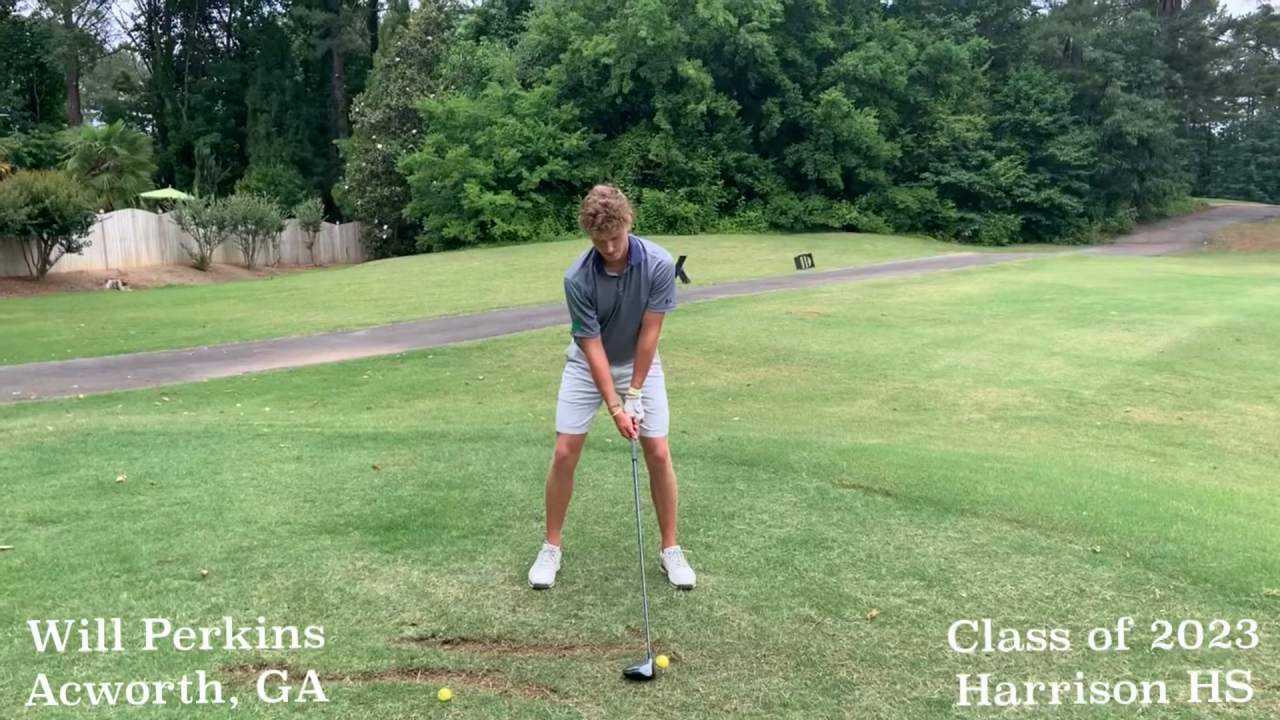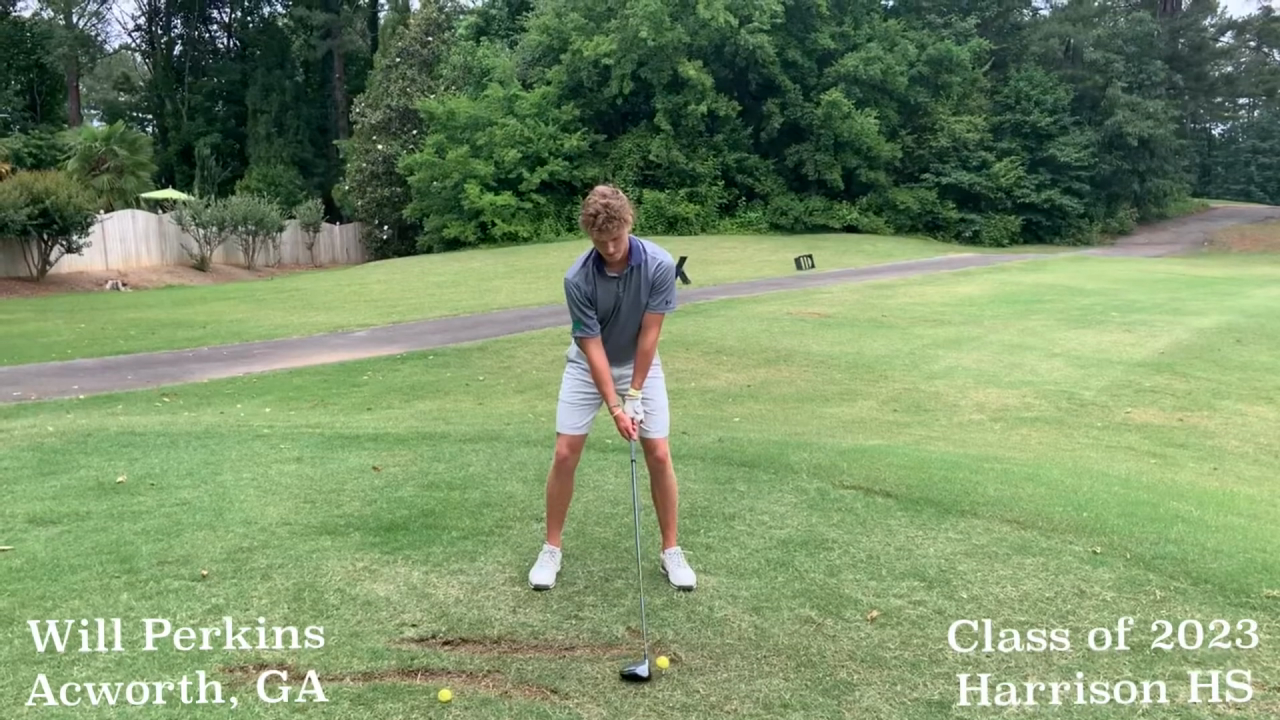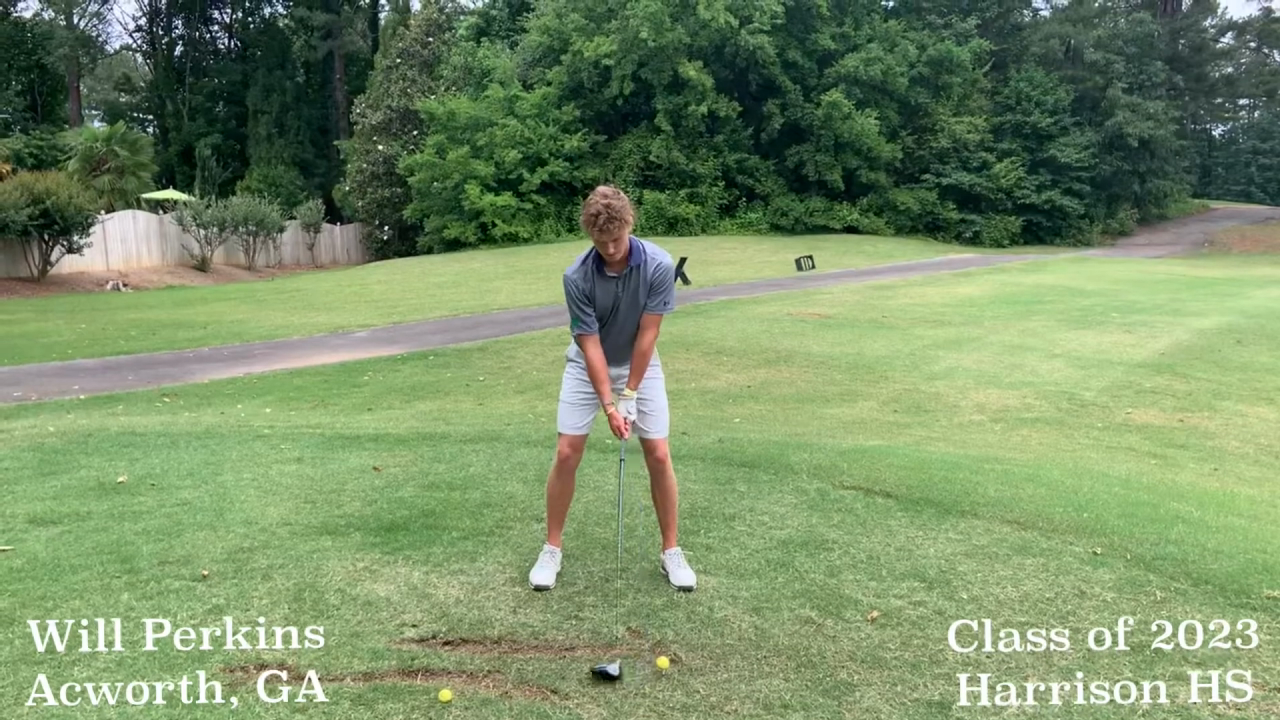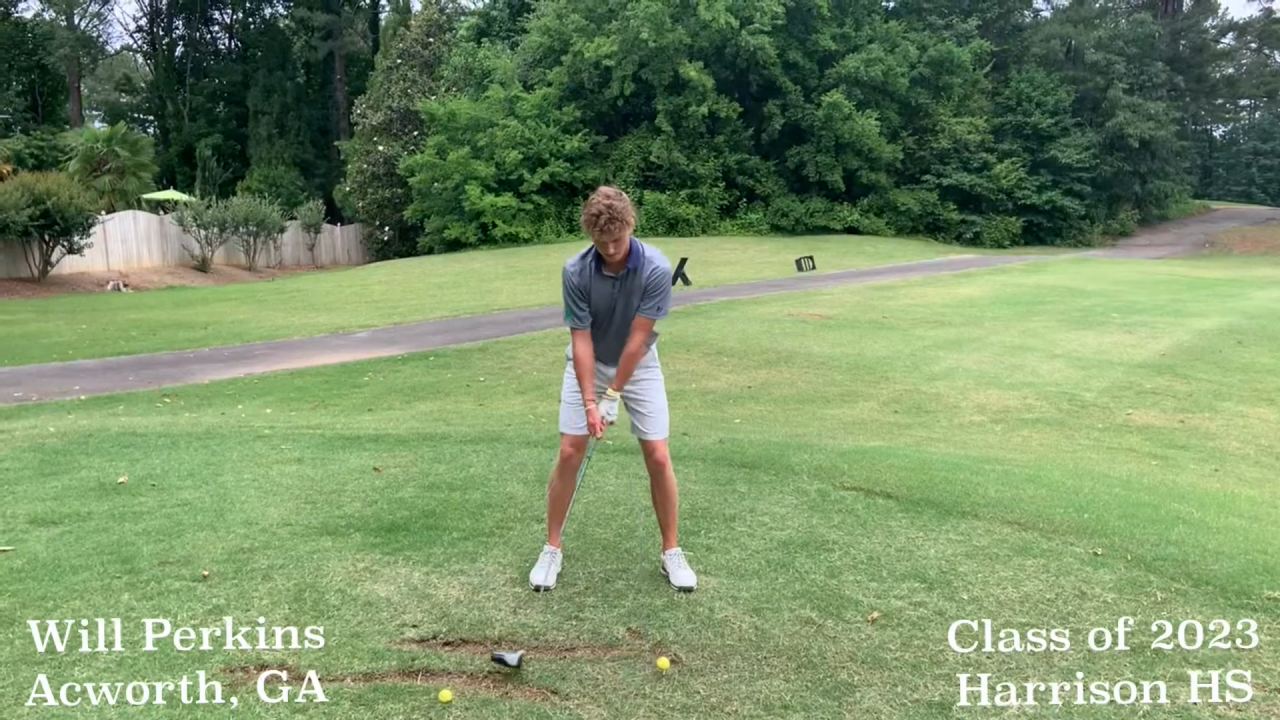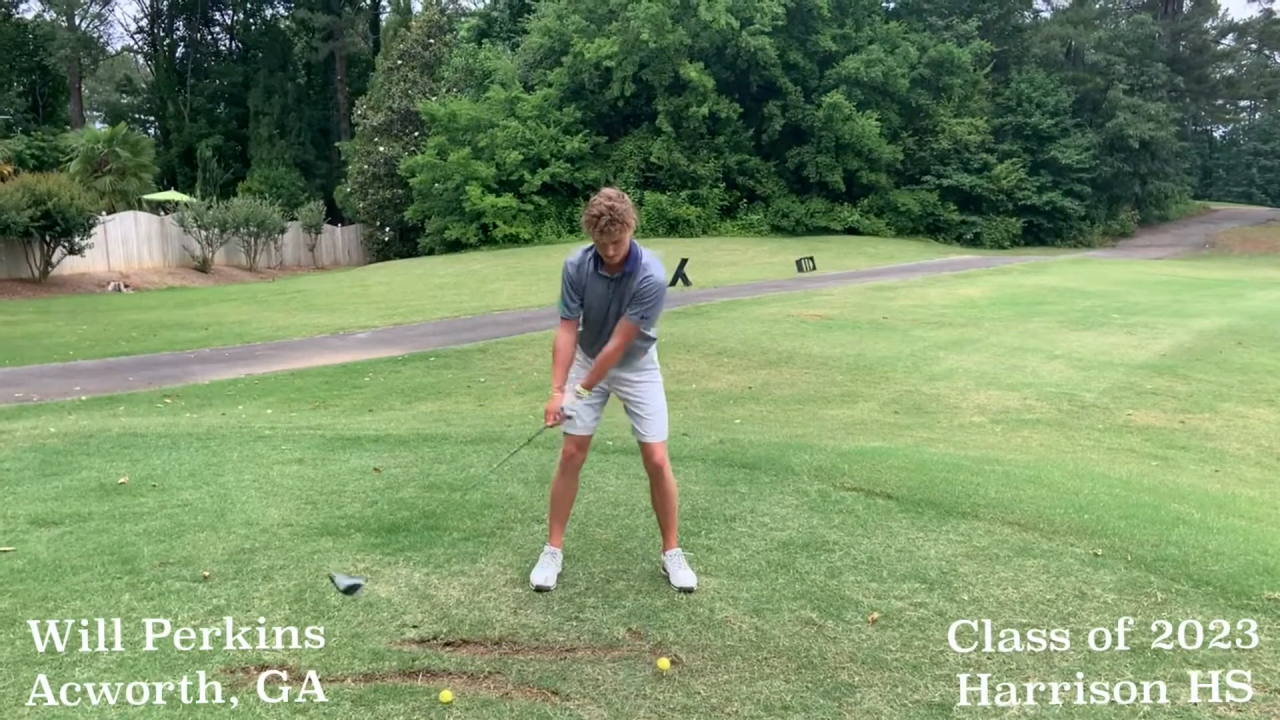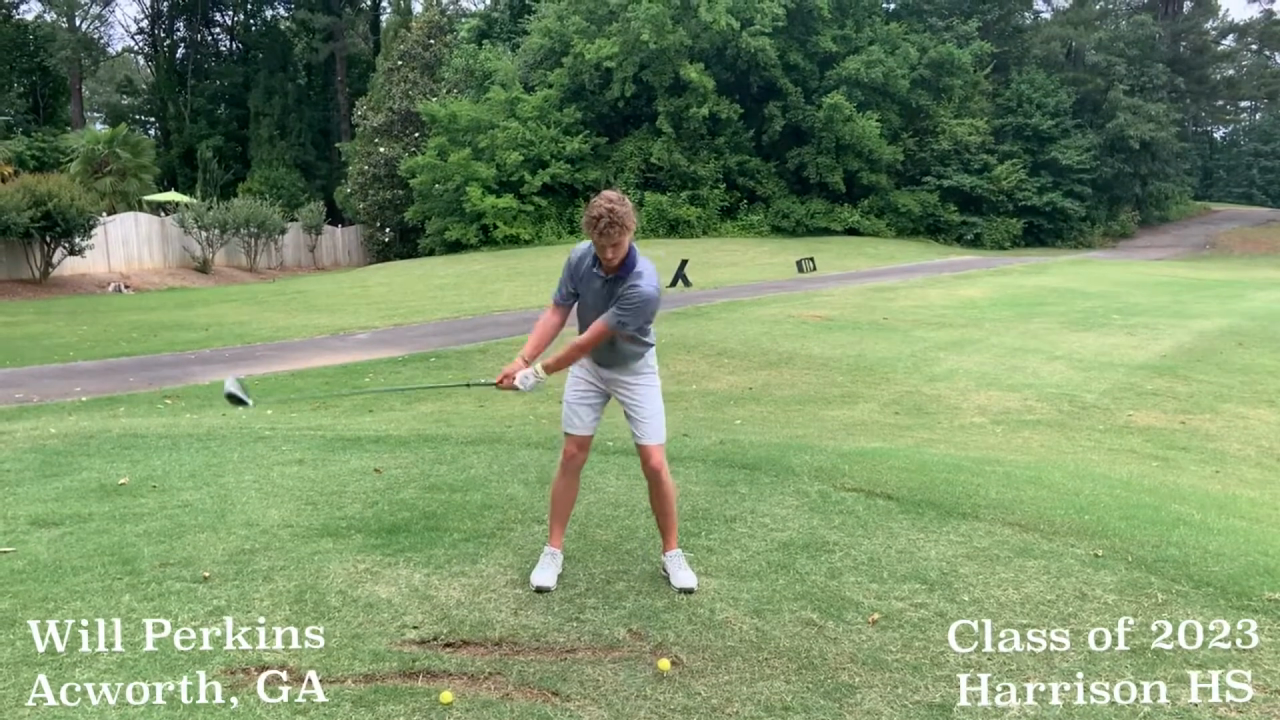
dt=0.1s
person 1, frame 1
left shoulder: (659, 264)
right shoulder: (577, 278)
left elbow: (649, 333)
right elbow: (592, 345)
left wrist: (634, 393)
right wrist: (614, 407)
left hip: (640, 365)
right hip: (587, 365)
left knee: (659, 456)
right knee: (564, 454)
left ankle: (670, 550)
right ankle: (551, 547)
person 1, frame 2
left shoulder: (659, 265)
right shoulder: (577, 278)
left elbow: (649, 333)
right elbow: (592, 345)
left wrist: (634, 394)
right wrist: (614, 406)
left hip: (641, 365)
right hip: (587, 365)
left knee: (659, 456)
right knee: (565, 455)
left ankle: (671, 551)
right ankle: (552, 548)
person 1, frame 3
left shoulder: (659, 266)
right shoulder: (577, 276)
left elbow: (646, 336)
right elbow: (590, 342)
left wrist: (629, 394)
right wrist: (608, 405)
left hip: (639, 365)
right hip: (588, 367)
left knee: (659, 457)
right knee: (567, 455)
left ankle: (671, 551)
right ankle: (552, 549)
person 1, frame 4
left shoulder: (656, 269)
right shoulder: (575, 271)
left elbow: (638, 337)
right elbow: (581, 339)
left wrist: (615, 394)
right wrist: (590, 401)
left hip: (638, 365)
right hip: (588, 364)
left knee: (658, 458)
right knee: (569, 454)
left ankle: (671, 552)
right ankle: (552, 549)
person 1, frame 5
left shoulder: (652, 278)
right shoulder: (576, 264)
left elbow: (619, 344)
right elbow: (566, 329)
left wrist: (581, 392)
right wrist: (557, 391)
left hip: (637, 367)
right hip: (586, 363)
left knee: (657, 461)
right knee: (571, 456)
left ankle: (671, 552)
right ankle: (552, 549)
person 1, frame 6
left shoulder: (643, 287)
right shoulder: (580, 258)
left elbow: (590, 340)
right elbow: (556, 312)
left wrist: (539, 372)
right wrist: (523, 359)
left hip: (635, 370)
right hip: (586, 366)
left knee: (654, 464)
right knee: (572, 457)
left ankle: (672, 553)
right ankle: (553, 551)
